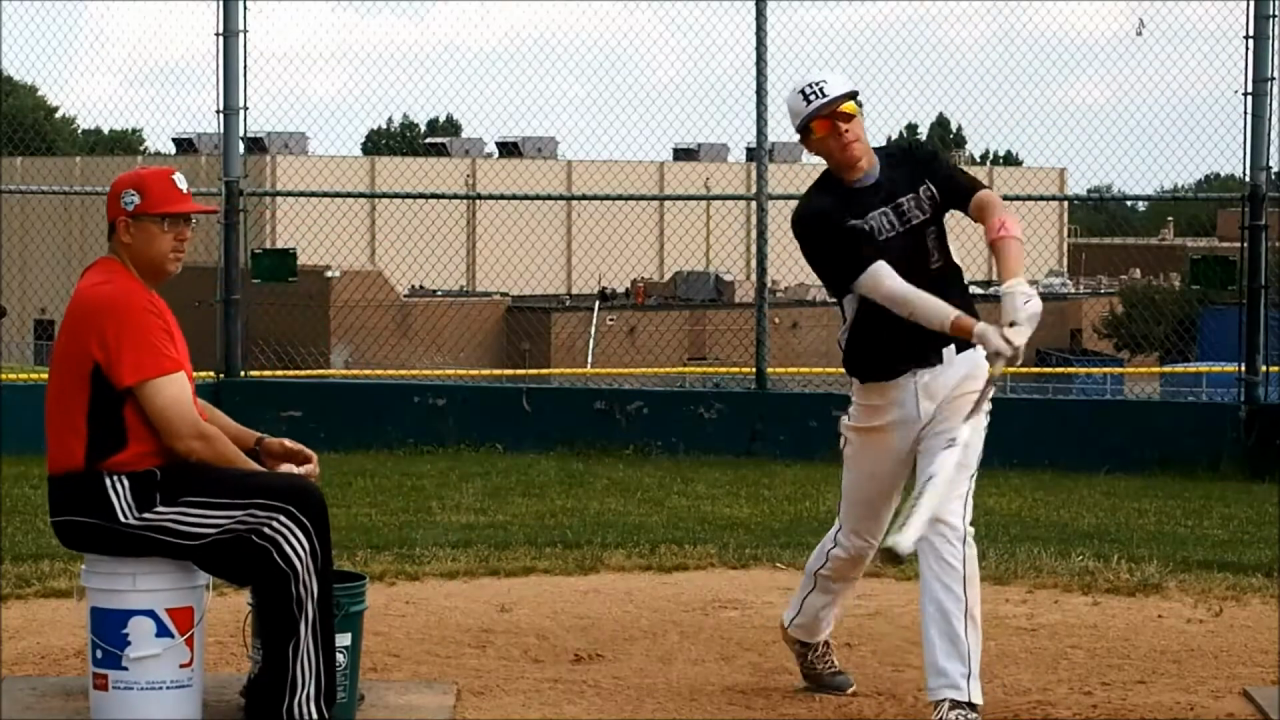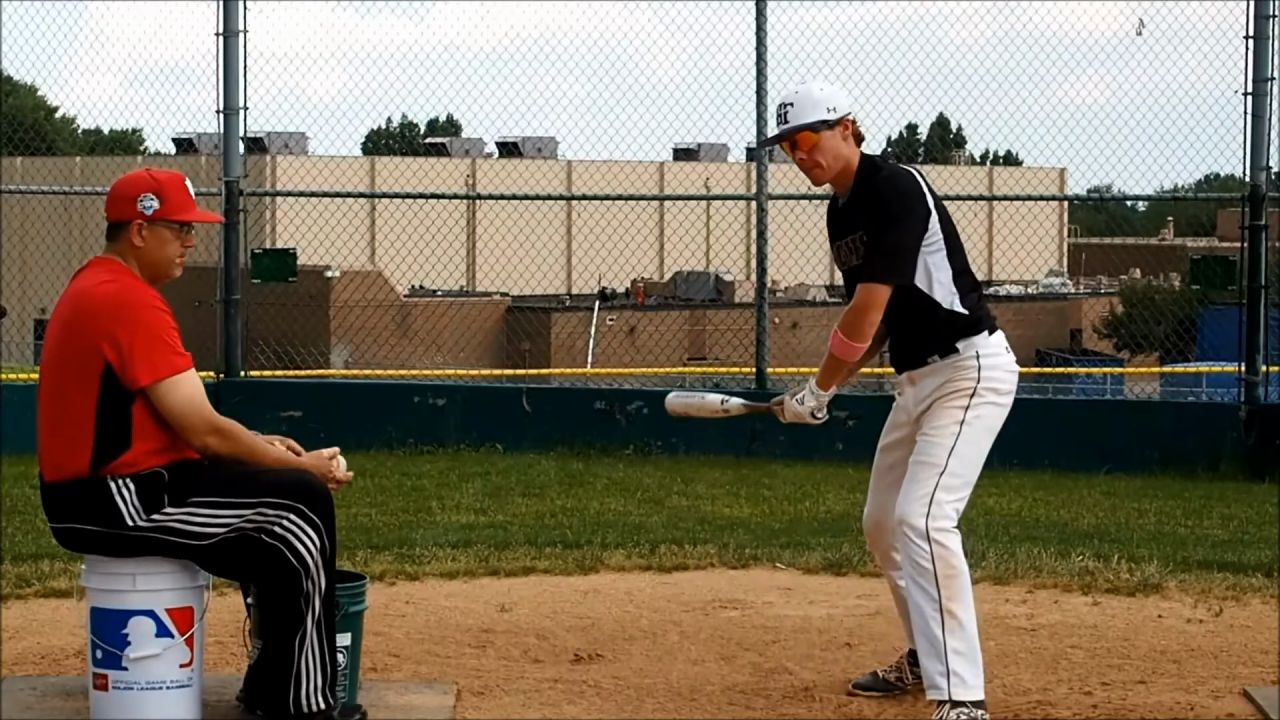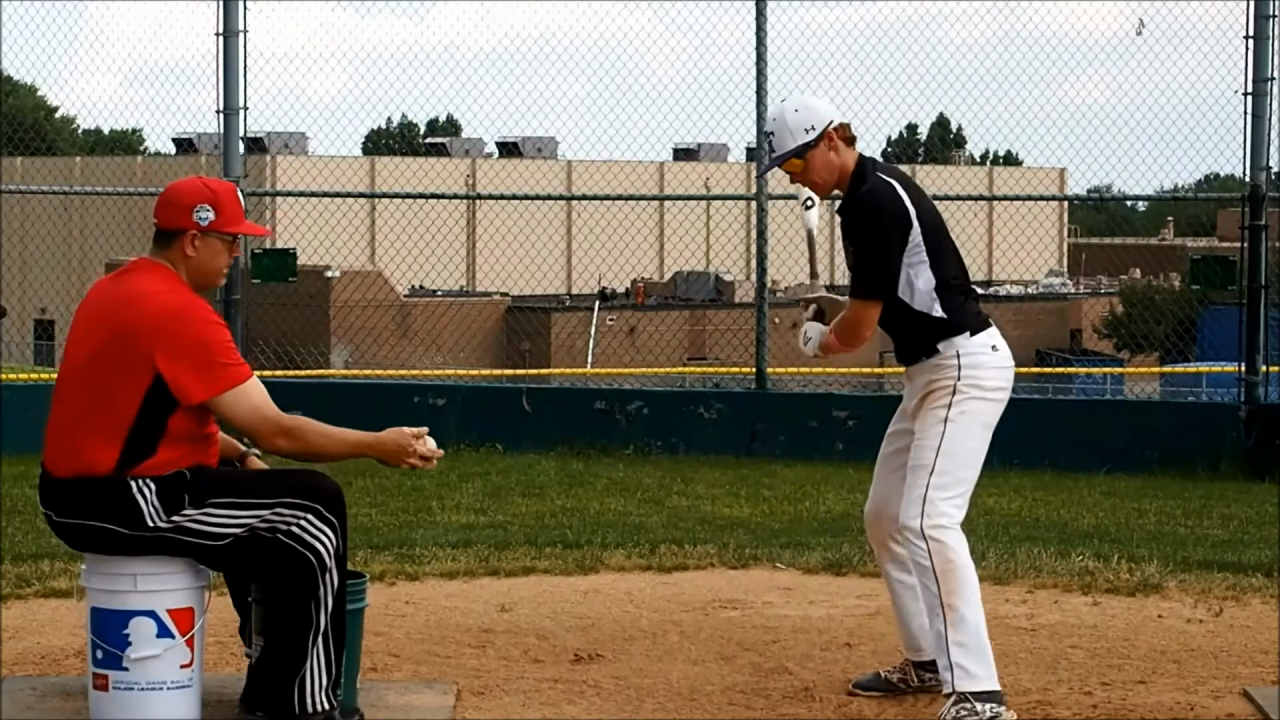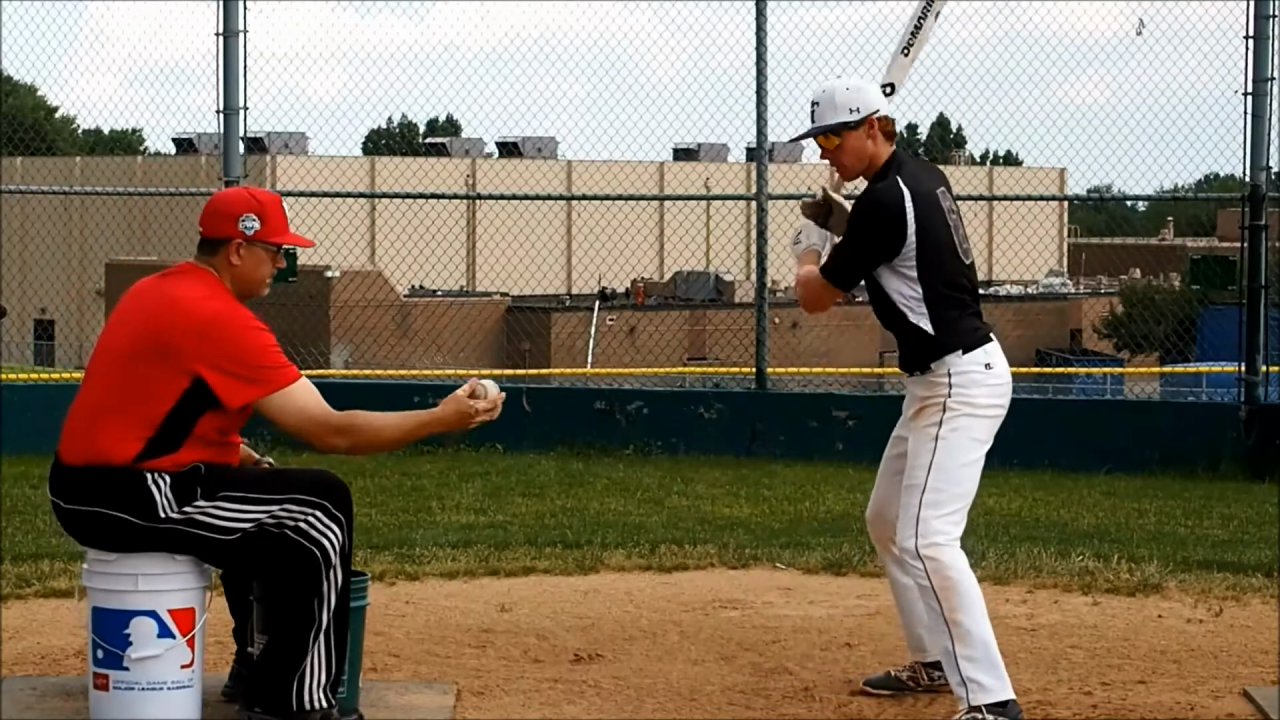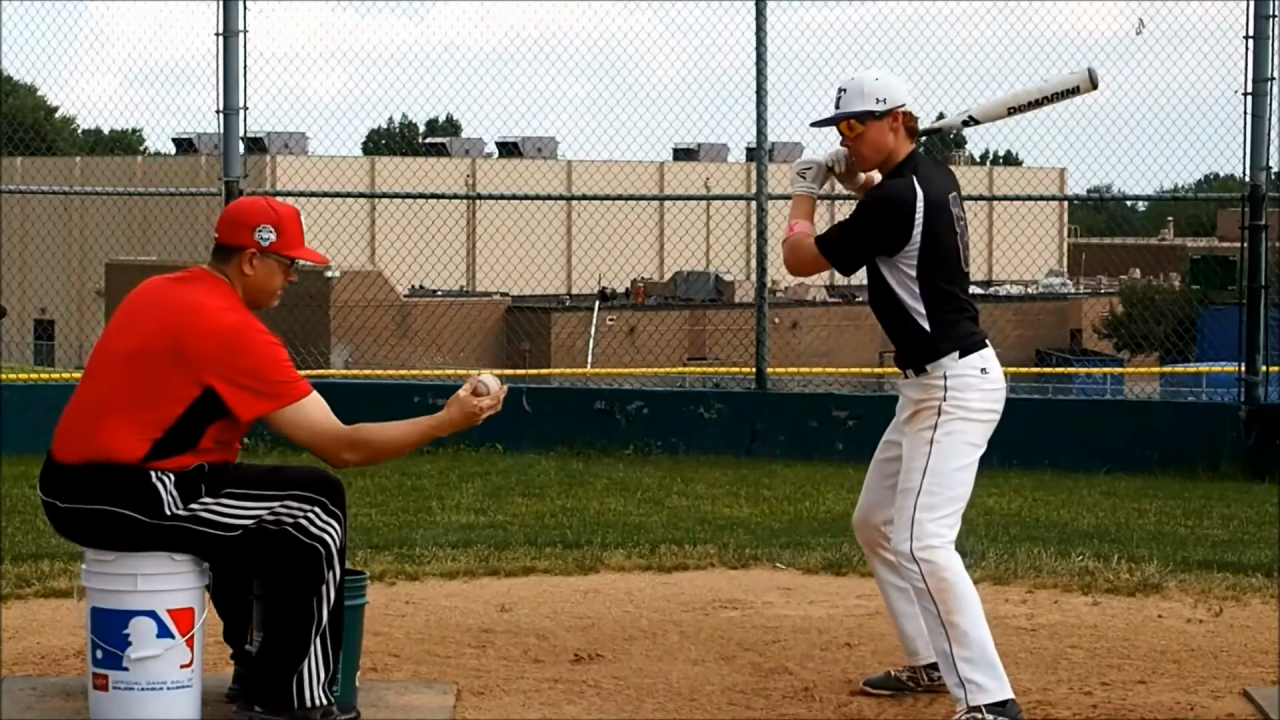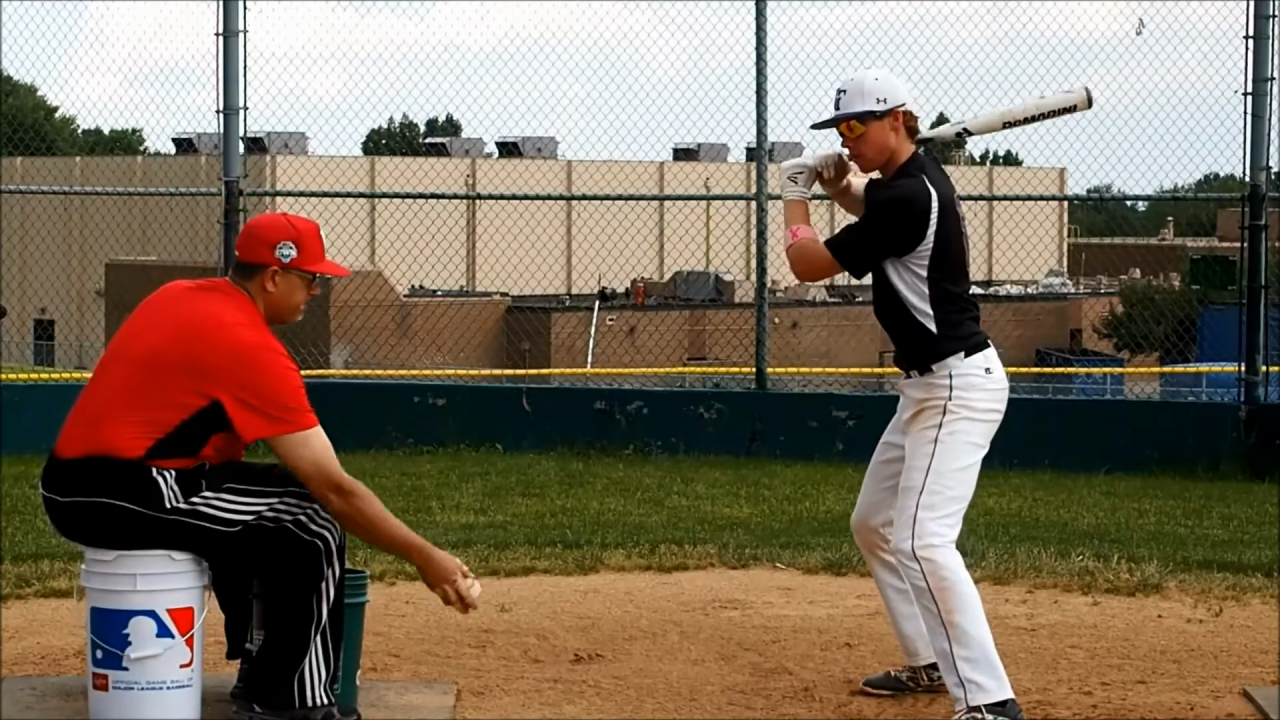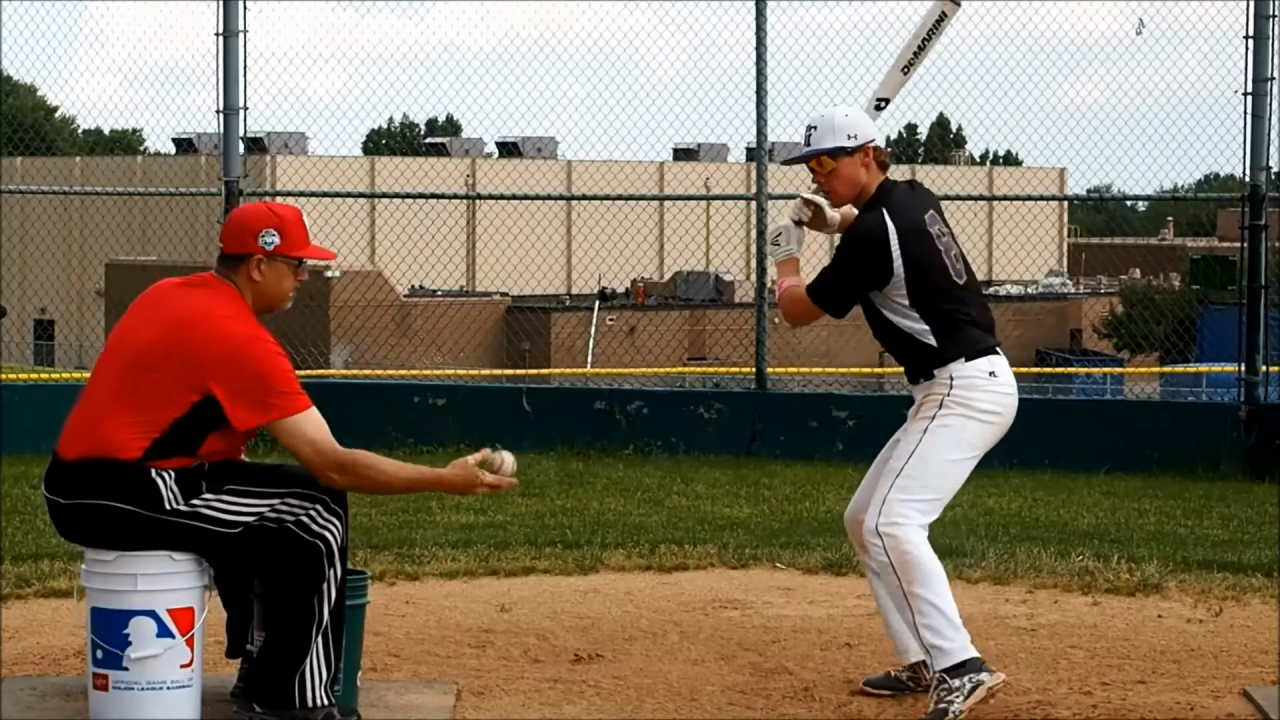
dt=0.4s
person 1, frame 1
left shoulder: (914, 159)
right shoulder: (817, 214)
left elbow: (991, 208)
right elbow: (887, 289)
left wrist: (1015, 284)
right wrist: (972, 328)
left hip: (956, 374)
right hip: (881, 392)
left knee: (944, 523)
right knee: (855, 538)
right ankle: (806, 631)
person 1, frame 2
left shoulder: (895, 186)
right shoulder: (840, 211)
left elbow: (869, 310)
left wrist: (819, 388)
right wrist: (825, 390)
left hip: (971, 368)
right hip: (916, 378)
left knee: (921, 520)
right knee: (882, 524)
right ankle: (926, 656)
person 1, frame 3
left shoulder: (873, 199)
right shoulder: (872, 188)
left elbow: (862, 324)
left wrist: (819, 340)
right wrist: (839, 313)
left hip: (964, 366)
right hip: (934, 370)
left knee: (927, 520)
right knee: (885, 517)
right ankle: (927, 659)
person 1, frame 4
left shoulder: (884, 200)
right shoulder: (921, 175)
left elbow: (815, 298)
left wrist: (808, 248)
right wrist: (844, 224)
left hip: (959, 380)
right hip: (943, 377)
left knee: (927, 538)
right knee: (887, 521)
right ankle: (933, 661)
person 1, frame 5
left shoulder: (898, 199)
right shoulder: (931, 176)
left elbow: (799, 259)
left wrist: (805, 193)
right wrist: (857, 181)
left hip: (953, 384)
right hip: (932, 382)
left knee: (922, 539)
right knee: (876, 522)
right ankle: (929, 661)
person 1, frame 6
left shoulder: (910, 197)
right shoulder: (913, 180)
left elbow: (808, 265)
right elbow: (870, 204)
left wrist: (794, 196)
right wrist: (837, 181)
left hip: (958, 385)
right hip: (928, 384)
left knee: (923, 539)
right knee: (873, 524)
right ankle: (930, 661)
person 1, frame 7
left shoulder: (874, 234)
right shoulder: (911, 195)
left elbow: (797, 311)
left wrist: (784, 251)
right wrist: (828, 218)
left hip: (966, 389)
right hip: (954, 388)
left knee: (894, 522)
right knee: (865, 519)
left ankle: (960, 670)
right ankle: (929, 661)
person 2, frame 1
left shoulder: (130, 293)
right shoulder: (123, 301)
left elbow: (185, 406)
right elbow: (188, 437)
left wrist: (260, 445)
right wrist: (270, 482)
left hip: (120, 485)
right hip: (106, 499)
left knee: (290, 493)
right knee: (295, 508)
person 2, frame 2
left shoulder: (95, 287)
right shoulder: (131, 302)
left elbow: (178, 411)
right elbow: (203, 431)
left wrist: (255, 443)
right wrist: (298, 467)
left hip: (94, 491)
right hip: (110, 503)
left knee: (276, 503)
right knee: (302, 503)
person 2, frame 3
left shoulder: (112, 290)
right shoulder: (181, 313)
right elbow: (276, 432)
left wrist: (240, 455)
right wrist: (378, 445)
left hip: (83, 492)
right hip: (122, 503)
left knee: (271, 500)
right knee: (315, 507)
person 2, frame 4
left shoulder: (155, 289)
right shoulder: (223, 319)
right elbow: (332, 432)
left wrist: (252, 462)
right wrist: (439, 418)
left hip: (89, 487)
right hip: (128, 499)
left knee: (277, 505)
right knee: (318, 511)
left ankle: (264, 672)
person 2, frame 5
left shoulder: (155, 291)
right shoulder: (235, 330)
right elbow: (342, 446)
left wrist: (236, 463)
right wrist: (447, 420)
left hip: (73, 488)
right hip: (120, 499)
left knee: (263, 506)
right knee: (314, 512)
left ankle: (258, 673)
person 2, frame 6
left shoulder: (177, 296)
right shoulder: (253, 348)
right elbow: (334, 489)
right wrist: (424, 557)
left hip: (75, 485)
right hip: (115, 496)
left knee: (267, 501)
right knee: (312, 513)
left ankle: (262, 670)
person 2, frame 7
left shoulder: (167, 293)
right shoulder: (240, 337)
right elbow: (332, 464)
left wrist: (234, 457)
right wrist: (444, 479)
left hip: (79, 487)
right hip: (121, 498)
left knee: (275, 506)
right knee: (313, 518)
left ankle: (265, 673)
